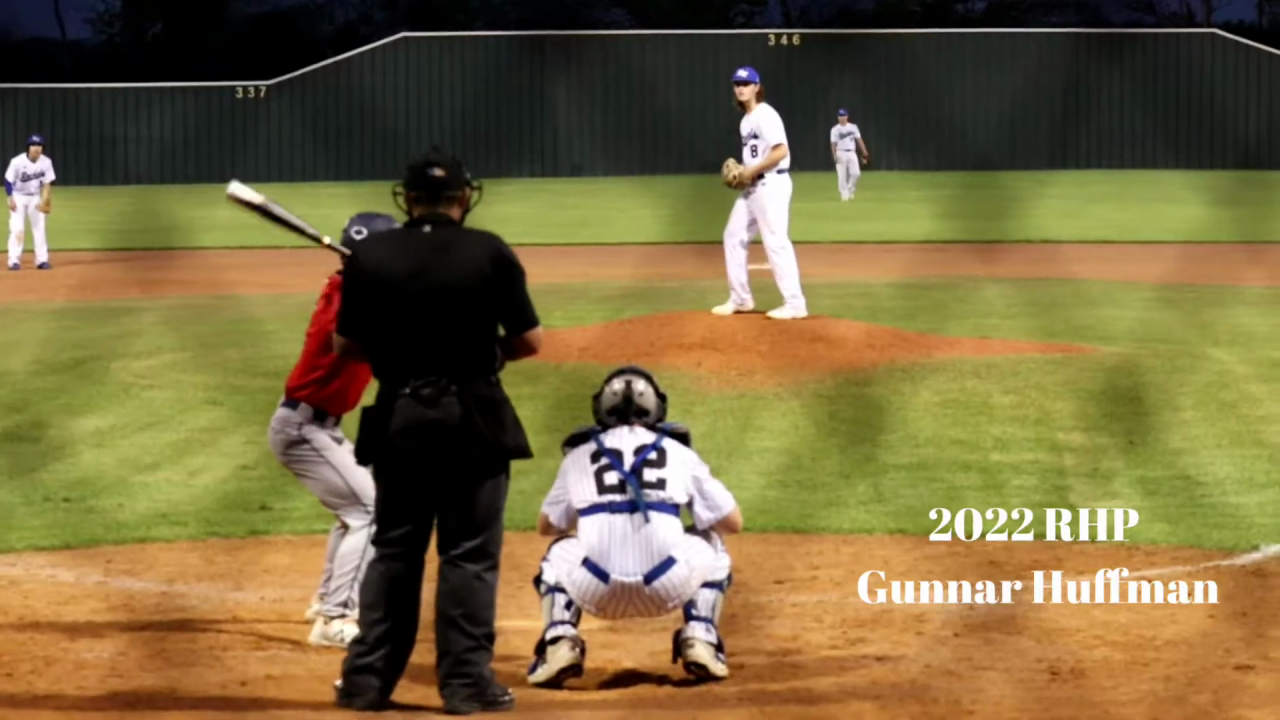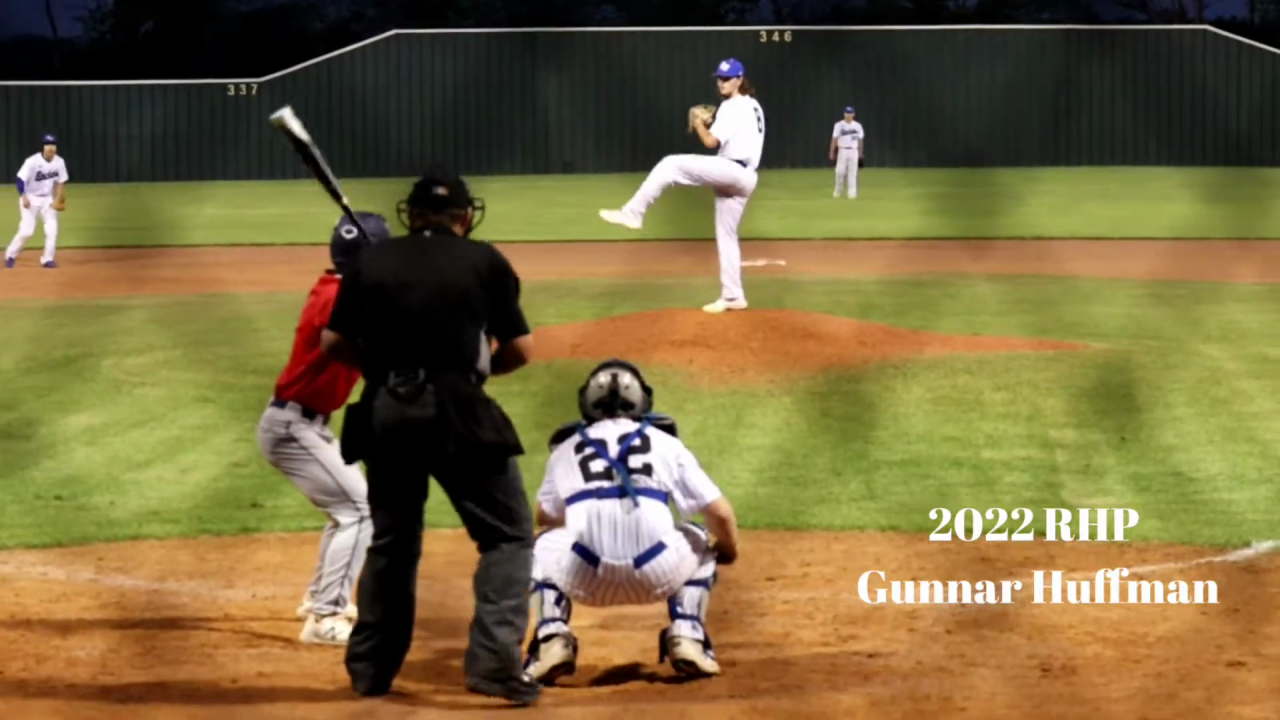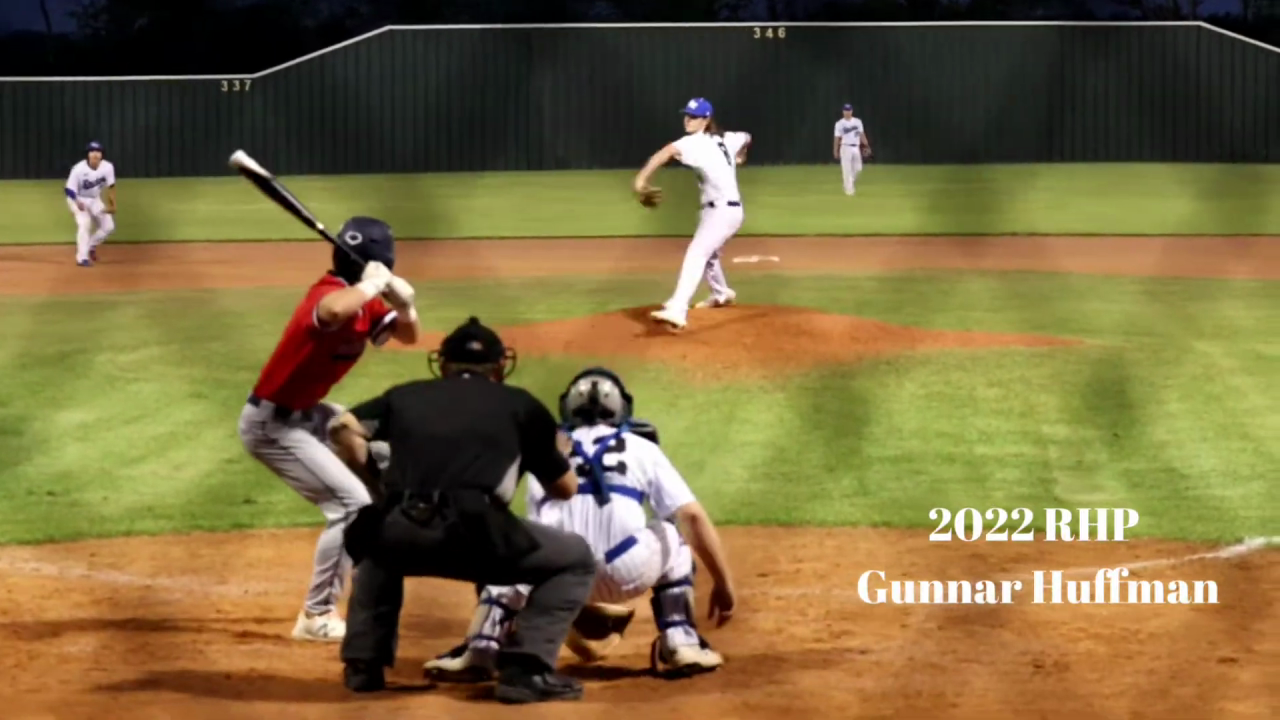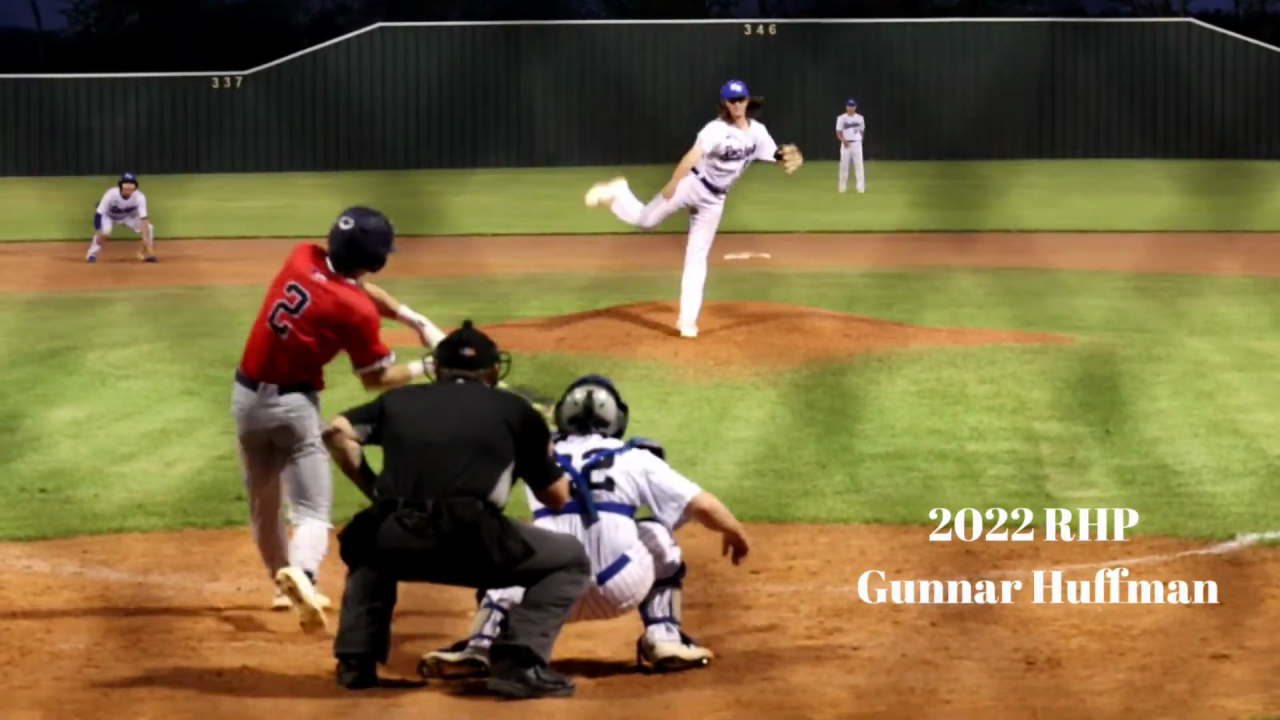
dt=0.7s
person 1, frame 1
left shoulder: (370, 255)
right shoulder: (489, 252)
left elbow: (346, 345)
right elbow: (530, 340)
left hip: (398, 416)
right hip: (472, 416)
left knee: (394, 552)
right knee: (469, 554)
person 1, frame 2
left shoulder: (370, 260)
right shoulder: (484, 260)
left elbow: (334, 342)
right elbow: (520, 349)
left hip: (384, 414)
right hip: (456, 413)
left knee: (391, 541)
right knee: (507, 535)
left ankle: (370, 667)
right ankle: (495, 662)
person 1, frame 3
left shoulder: (405, 395)
right shoulder: (520, 404)
left elbow: (342, 427)
right elbow: (564, 488)
left wrist: (379, 485)
right wrist: (560, 451)
left hip: (401, 535)
right hip: (472, 534)
left knee: (381, 537)
right knee: (576, 560)
left ankle: (363, 664)
right ankle: (526, 670)
person 1, frame 4
left shoulder: (399, 399)
right shoulder: (515, 408)
left elbow: (337, 431)
right elbow: (557, 496)
left wrist: (373, 490)
right wrist: (546, 455)
left hip: (396, 542)
right hip: (469, 542)
left knee: (373, 541)
right knee: (570, 559)
left ankle: (356, 659)
right ankle: (520, 663)
person 2, frame 1
left shoulder: (346, 292)
right shoulder: (349, 302)
left hip: (311, 422)
right hip: (303, 427)
left knee: (353, 510)
right knee: (370, 514)
left ankle: (329, 600)
right ankle: (333, 620)
person 2, frame 2
right shoulder: (335, 294)
left hip: (303, 423)
right hip: (292, 426)
left knee: (347, 507)
right knee: (361, 510)
left ankle: (321, 598)
right ankle: (324, 619)
person 2, frame 3
left shoulder: (364, 301)
right shoulder: (330, 294)
left elbow: (408, 335)
right elbow: (336, 312)
left wrist: (404, 302)
right wrist: (372, 286)
left hip: (303, 412)
right hip: (271, 423)
right knee: (352, 502)
right ankle: (317, 616)
person 2, frame 4
left shoulder: (304, 258)
right shoulder: (359, 310)
right elbow: (378, 380)
left wrist: (417, 321)
right wrist: (428, 365)
left hip: (246, 399)
right hip: (290, 406)
left knee: (264, 506)
right knee: (310, 511)
left ankle: (285, 583)
right ankle: (298, 575)
person 3, frame 1
left shoulder: (579, 455)
right shoulder: (679, 453)
left elbow: (547, 526)
right elbow: (733, 522)
left hip: (596, 590)
right hip: (667, 586)
left knee: (558, 555)
right knee: (712, 548)
left ankle: (560, 645)
right ankle: (700, 641)
person 3, frame 2
left shoulder: (566, 448)
right shoulder: (665, 443)
left elbow: (544, 515)
right elbow: (720, 513)
right wrist: (727, 548)
left hip: (586, 577)
right hip: (657, 573)
left knee: (544, 550)
right knee: (699, 547)
left ankle: (552, 642)
right ankle: (687, 639)
person 3, frame 3
right shoulder: (641, 447)
right elbow: (693, 516)
right wrist: (723, 582)
right hip: (629, 570)
right knee: (669, 541)
left ankle: (479, 651)
right ankle: (682, 643)
person 3, frame 4
right shoulder: (635, 458)
right elbow: (703, 506)
right wrist: (737, 534)
right hip: (620, 588)
right knee: (658, 537)
left ankle: (479, 647)
right ankle: (664, 638)
person 4, frame 1
left shoulder: (766, 115)
right shoulder: (745, 120)
left elbow: (780, 152)
left wrist: (752, 171)
right wrist: (743, 173)
left hip: (771, 184)
right hip: (754, 186)
left knee: (776, 243)
right knee: (734, 236)
left ankle: (795, 304)
right ankle: (741, 299)
person 4, frame 2
left shoulder: (732, 106)
right shoulder: (753, 106)
left elbow: (711, 142)
left wrist: (697, 125)
right wrist: (705, 126)
left hip: (729, 170)
right hip: (746, 178)
left knee: (670, 164)
right knee: (726, 235)
left ankle: (632, 213)
right ankle: (733, 296)
person 4, frame 3
left shoulder: (694, 142)
right shoulder: (724, 139)
left elbow: (669, 150)
right elbow: (746, 138)
left wrist: (642, 176)
right wrist: (740, 155)
left hip: (723, 213)
right hip: (730, 211)
left knee: (695, 256)
right knee: (706, 255)
left ankle: (675, 311)
right ankle: (722, 294)
person 4, frame 4
left shoulder: (758, 131)
right shoulder: (715, 129)
left elbow: (776, 156)
right elbow: (692, 155)
left wrist: (788, 158)
right wrist: (673, 182)
left hip: (714, 199)
right hip: (691, 184)
left knee: (698, 256)
right knee: (645, 219)
left ankle: (688, 318)
right ankle: (614, 194)
